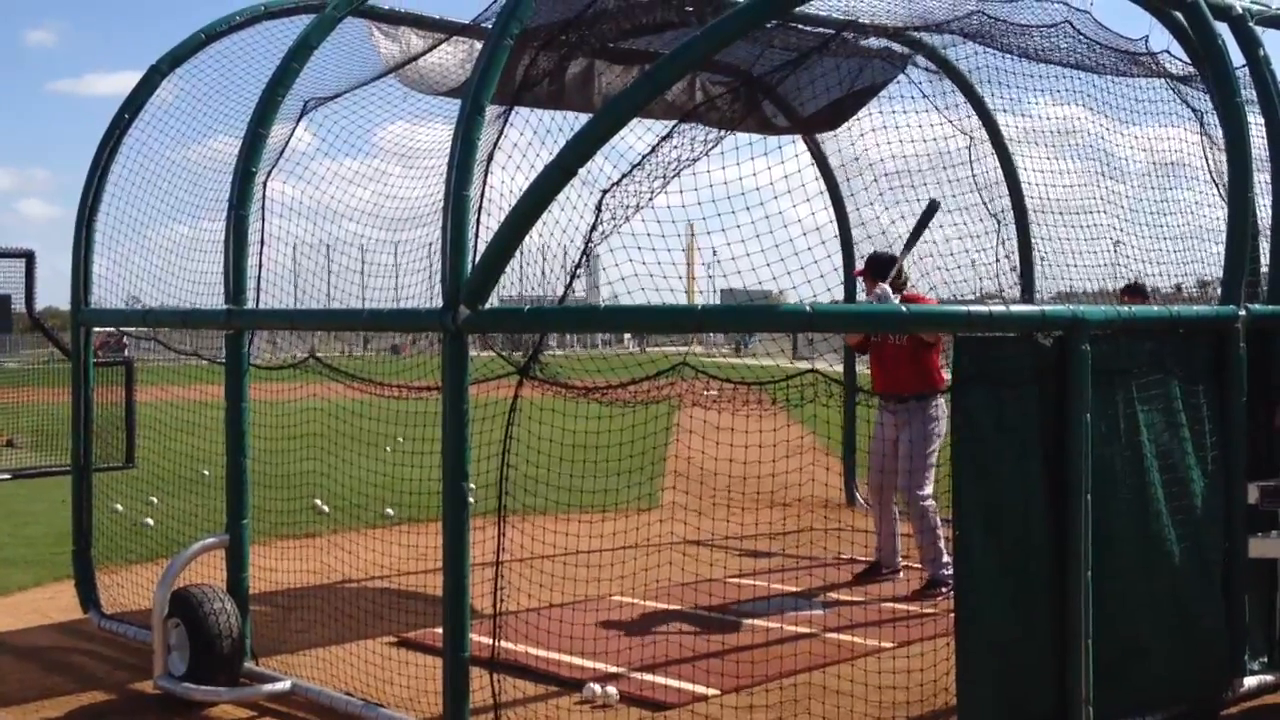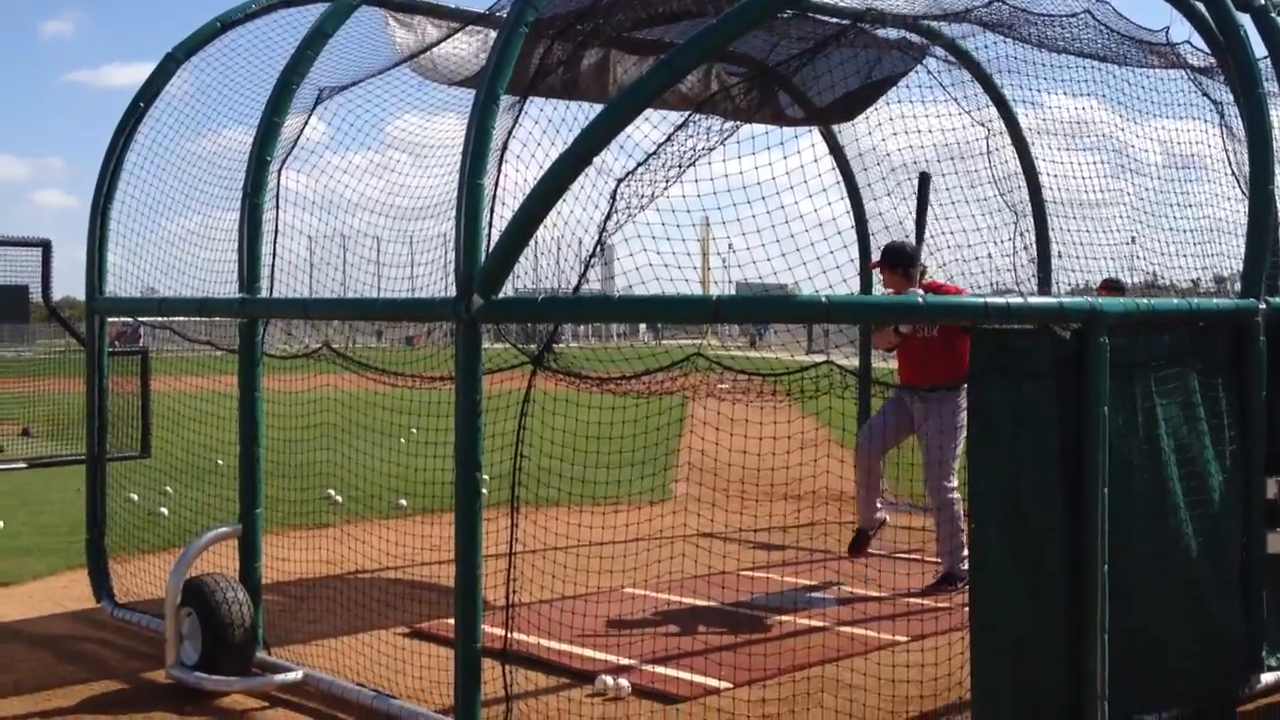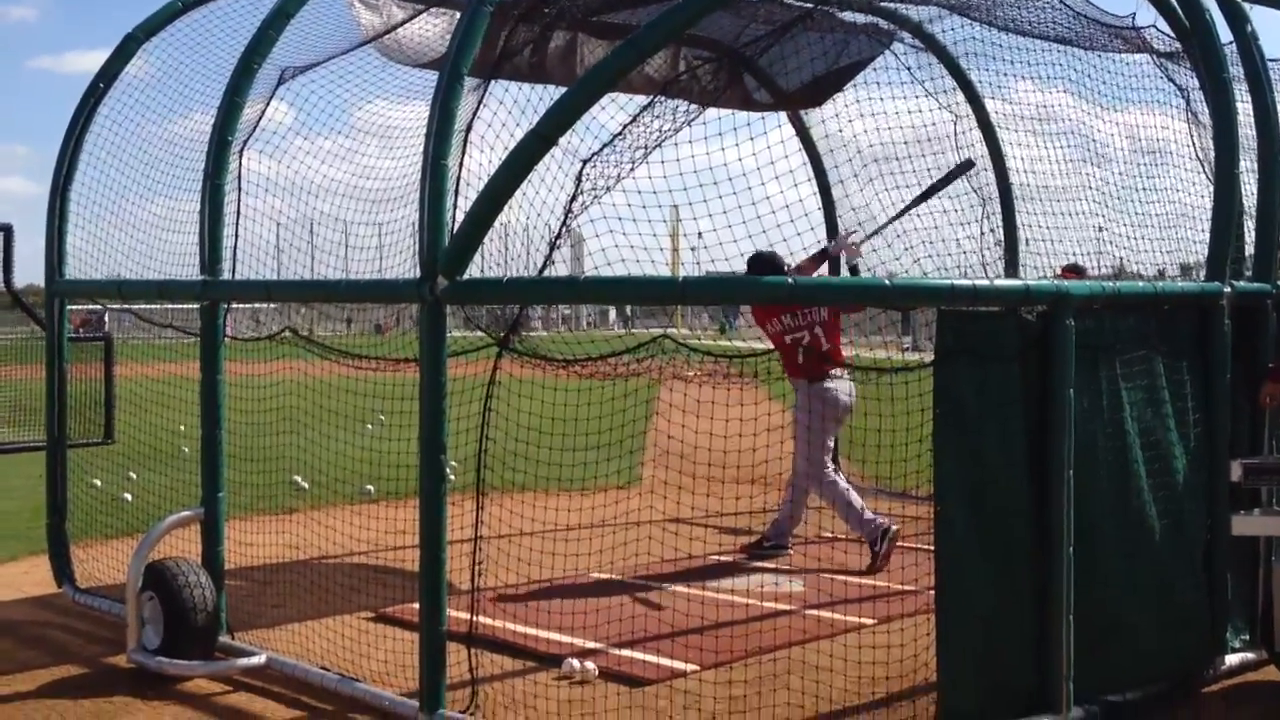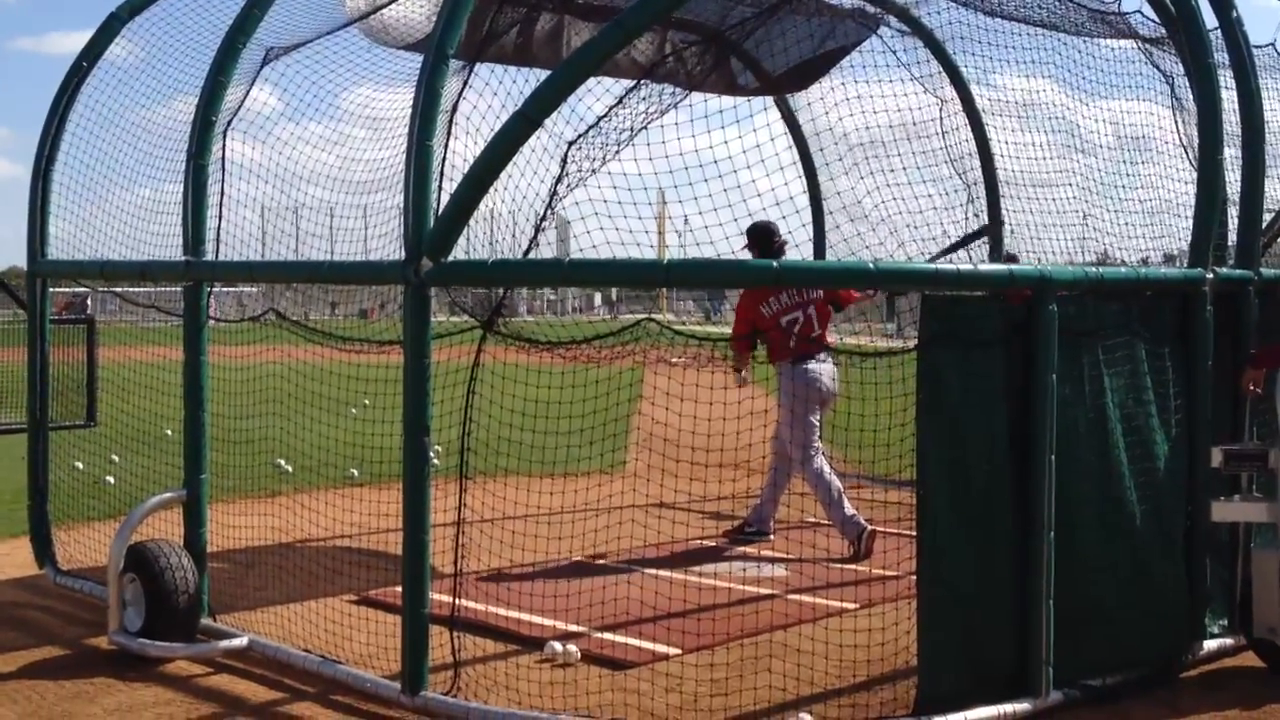
dt=1s
person 1, frame 1
left shoulder: (922, 305)
left elbow: (934, 332)
right elbow: (852, 340)
left wrist: (895, 306)
left hip: (922, 409)
right hip: (887, 408)
left knee: (916, 491)
right knee: (880, 488)
left ankle: (942, 573)
right ankle: (887, 560)
person 1, frame 2
left shoulder: (947, 294)
right elbow: (880, 342)
right wrist: (905, 323)
left hip: (947, 398)
right hip: (907, 394)
left knee: (940, 485)
right knee: (866, 446)
left ankle: (957, 569)
right ankle: (870, 519)
person 1, frame 3
left shoulder: (763, 310)
left elbow: (791, 281)
left wrist: (827, 253)
right wrist: (851, 260)
left hip: (813, 391)
right hip: (840, 384)
left knee: (818, 472)
right knee: (805, 467)
left ankle: (875, 530)
right ankle: (776, 537)
person 1, frame 4
left shoulder: (754, 296)
left elbow: (742, 349)
right elbow: (851, 296)
left wrist: (740, 372)
right wrist: (871, 290)
left hip: (796, 375)
right hip: (824, 367)
left knee: (807, 458)
right knee: (783, 449)
left ankle: (855, 529)
right ankle: (760, 522)
